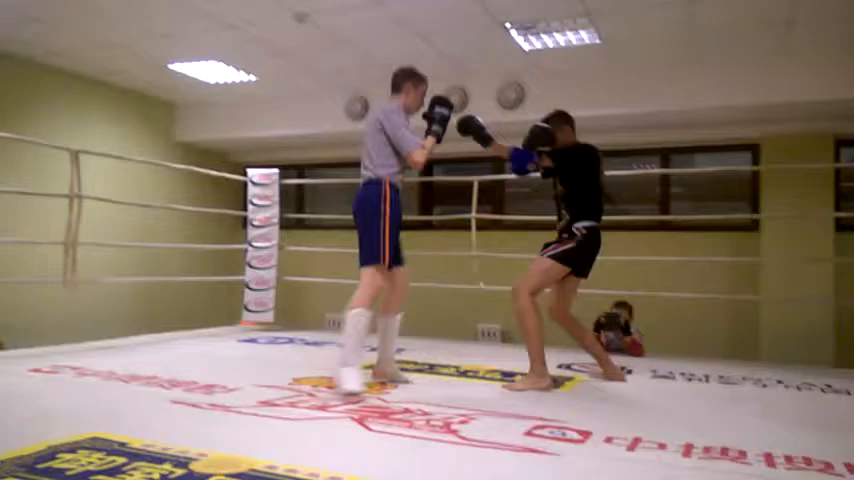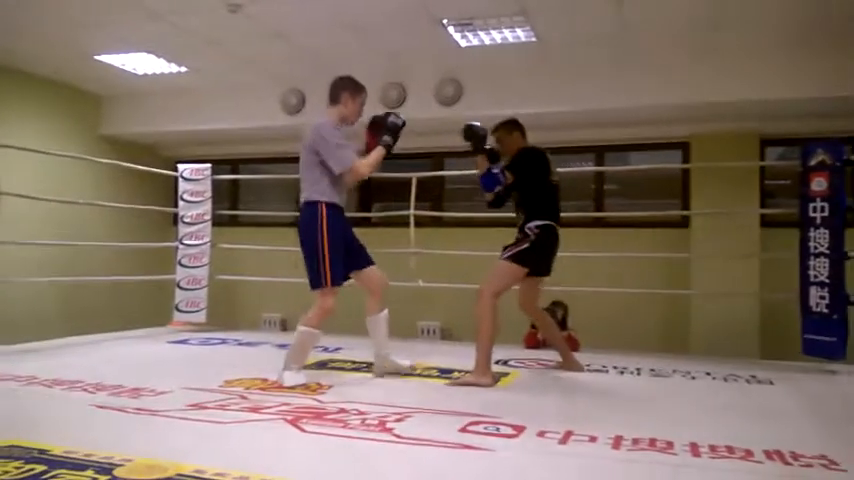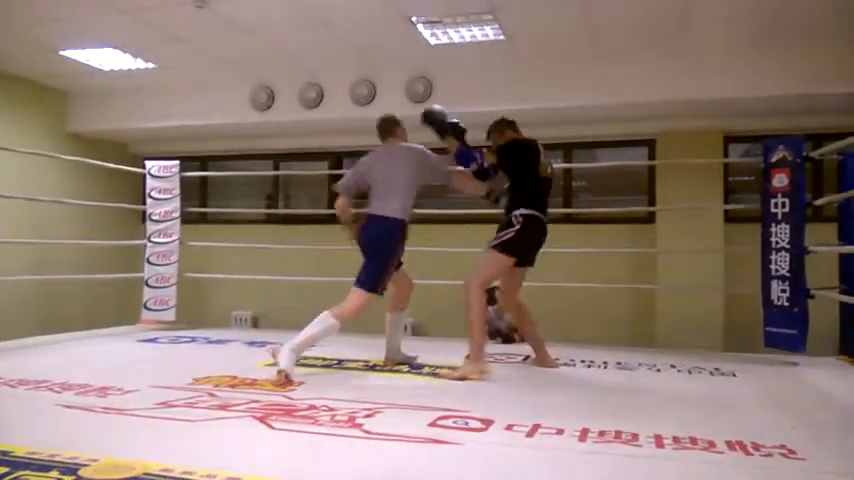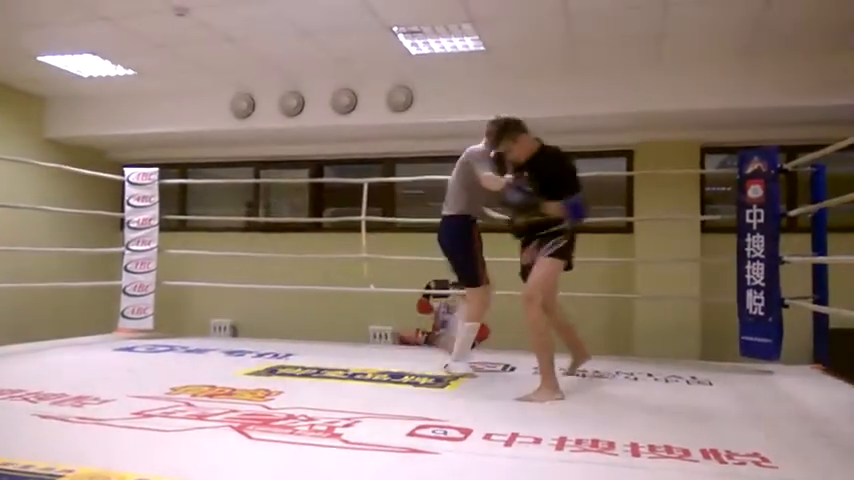
dt=0.7s
person 1, frame 1
left shoulder: (387, 118)
right shoulder: (391, 112)
left elbow: (404, 161)
right elbow: (417, 159)
left wrist: (431, 129)
right wrist: (436, 129)
left hip: (377, 198)
right hip: (380, 196)
left knee: (398, 285)
right knee: (373, 281)
left ankle: (384, 362)
right ankle: (348, 368)
person 1, frame 2
left shoulder: (332, 133)
right shoulder: (324, 130)
left elbow: (348, 178)
right elbow: (360, 171)
left wrist: (376, 141)
right wrist: (387, 140)
left hip: (335, 218)
right hip: (321, 217)
left knee: (376, 282)
right knee: (326, 302)
left ankle: (383, 359)
right ankle: (291, 368)
person 1, frame 3
left shoulder: (365, 162)
right shoulder: (419, 153)
left elbow: (341, 204)
right elbow: (458, 180)
left wrist: (353, 230)
right wrist: (486, 191)
left hip: (370, 228)
right hip: (390, 231)
left knee: (404, 284)
right knee: (355, 305)
left ankle: (393, 351)
right ankle: (291, 351)
person 1, frame 4
left shoulder: (479, 156)
right shoulder: (478, 155)
right elbow: (490, 183)
left hip: (452, 228)
right hip: (462, 229)
left knee: (475, 295)
right knee: (480, 296)
left ankle: (457, 350)
right ankle: (457, 360)
person 2, frame 1
left shoulder: (583, 152)
right shoulder: (564, 159)
left elbow: (525, 162)
right elbow: (525, 164)
left wrist: (485, 139)
right wrist: (533, 145)
left hip: (579, 236)
right hip: (575, 238)
left knee: (522, 291)
right knee: (559, 310)
left ankle: (538, 374)
right ankle: (609, 367)
person 2, frame 2
left shoulder: (531, 155)
right shoulder: (521, 169)
left elbow: (491, 183)
right elbow: (493, 200)
left wrist: (479, 151)
right wrist: (489, 164)
left hip: (536, 235)
right hip: (541, 237)
left knee: (487, 293)
right knee: (528, 304)
left ankle: (482, 371)
right ankle: (569, 359)
person 2, frame 3
left shoulder: (521, 146)
right shoulder: (534, 154)
left elbow: (475, 161)
left wrist: (446, 134)
left hip: (522, 224)
right hip: (533, 226)
left knee: (476, 284)
right knee: (509, 295)
left ankle: (476, 361)
right ankle: (542, 355)
person 2, frame 4
left shoulder: (555, 160)
right shoulder: (522, 164)
left elbow: (575, 211)
right elbow: (516, 196)
left wrist: (538, 207)
right wrist: (517, 201)
left hip: (556, 236)
right hip: (534, 237)
left knee: (532, 300)
right knee: (547, 306)
left ankle: (549, 385)
right ankle: (579, 353)
